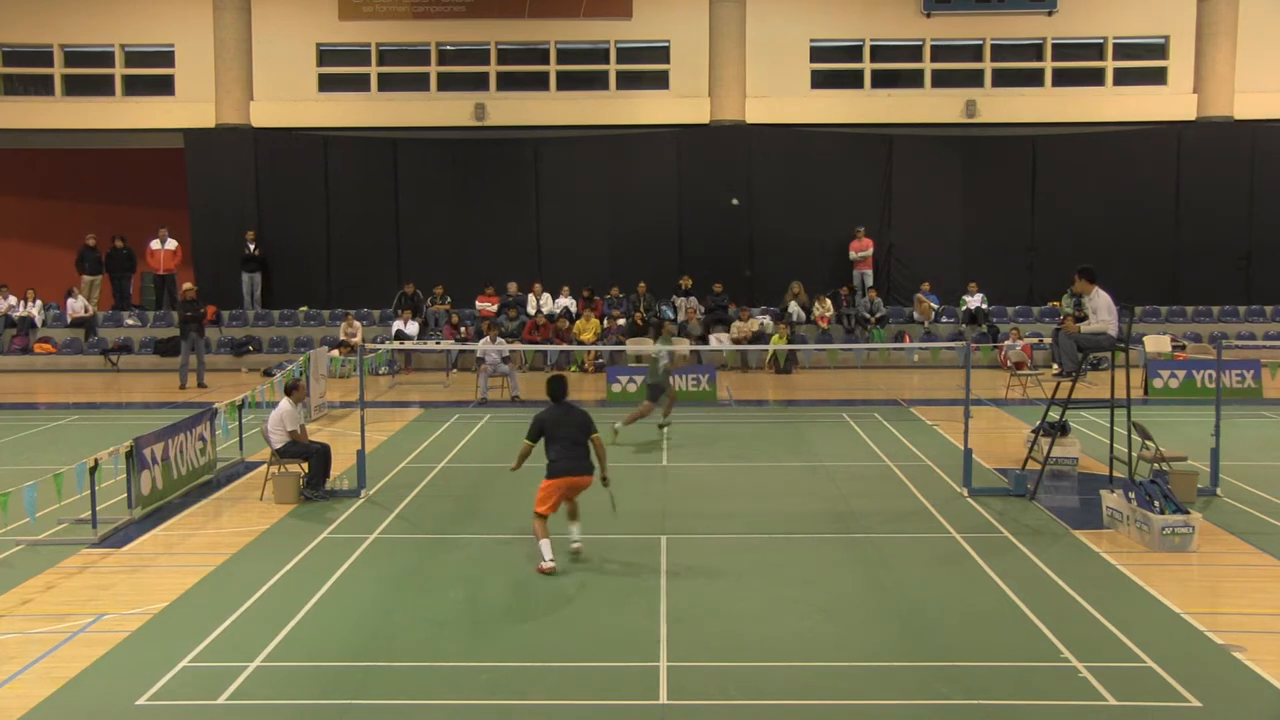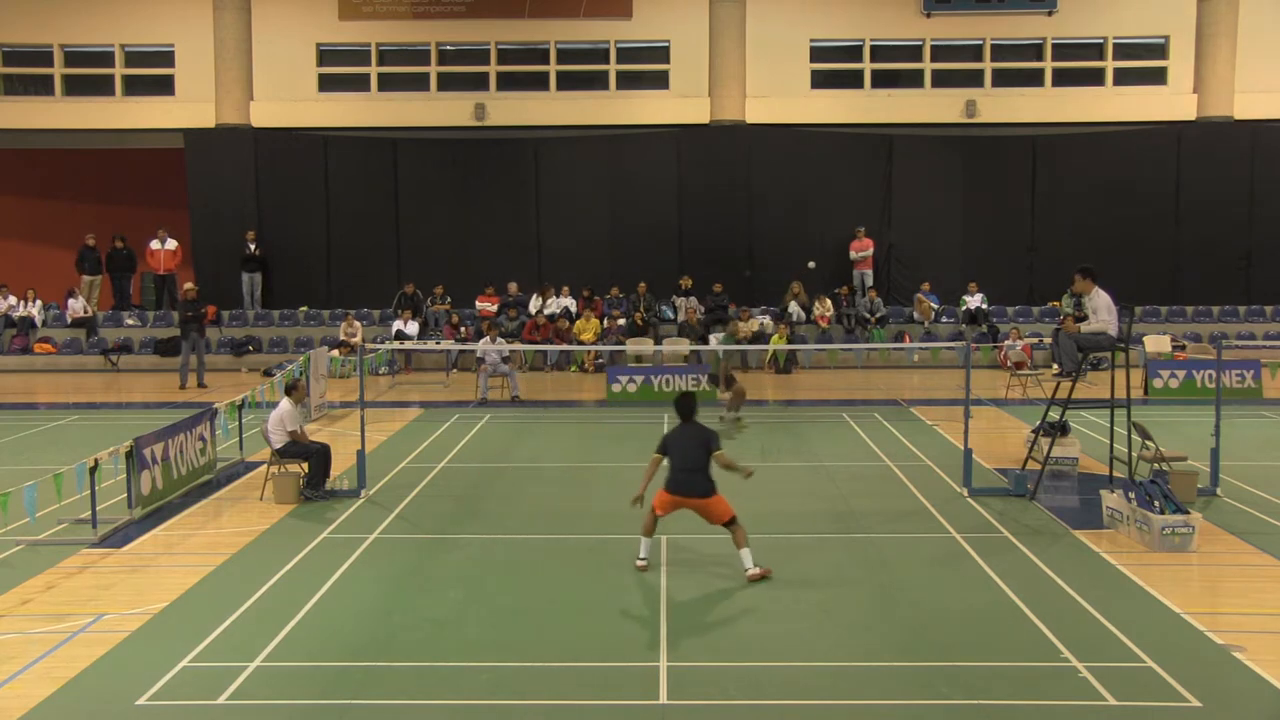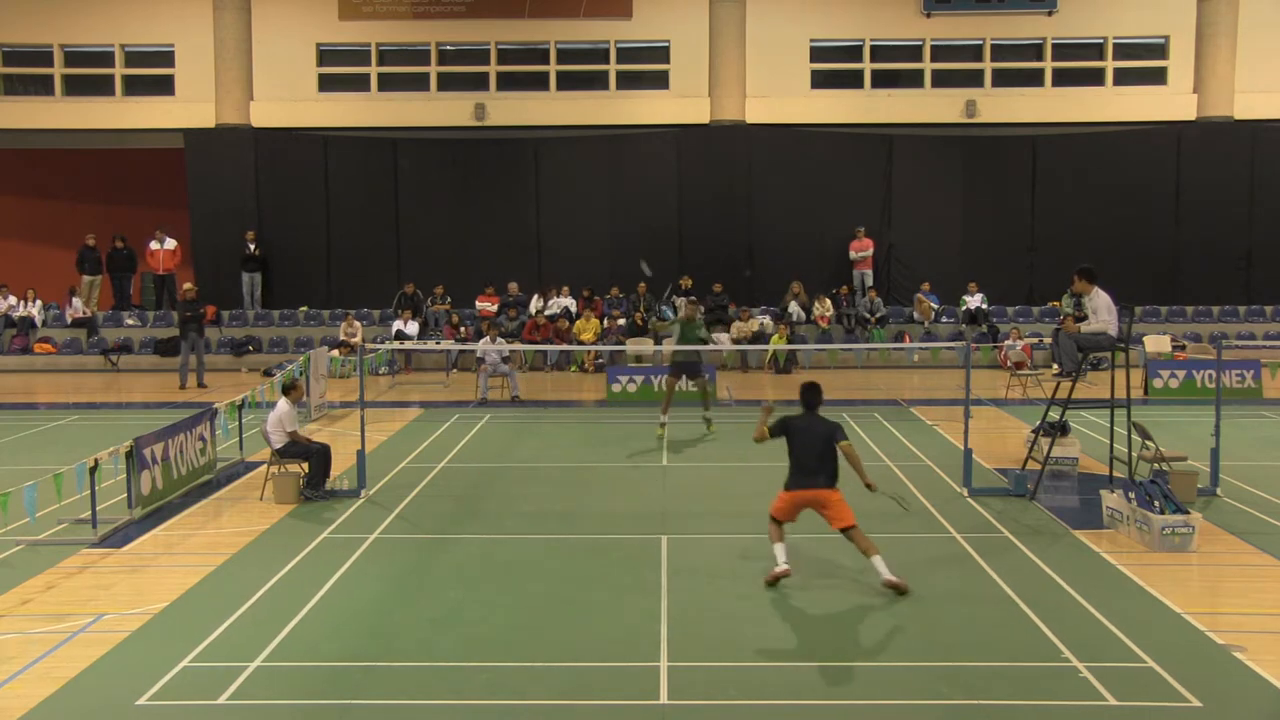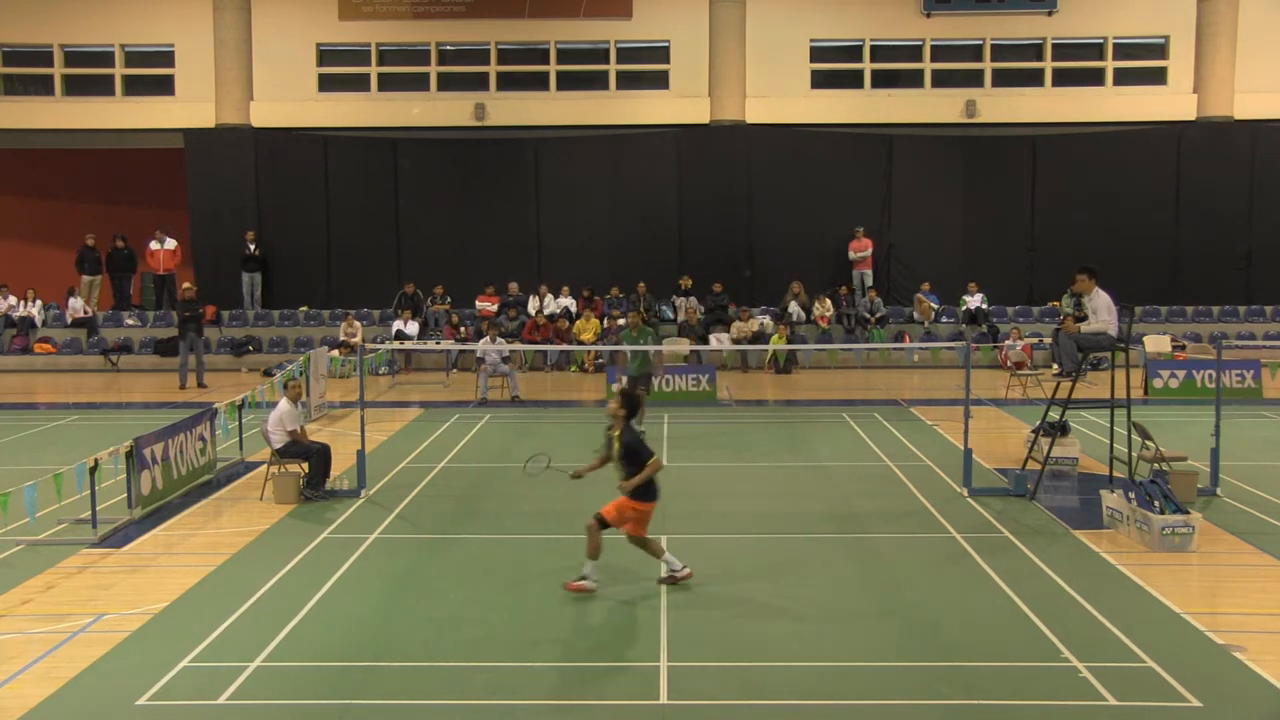
dt=0.7s
person 1, frame 1
left shoulder: (542, 417)
right shoulder: (582, 415)
left elbow: (527, 448)
right elbow: (598, 443)
left wrist: (517, 464)
right wrist: (604, 471)
left hip: (557, 474)
right hip: (584, 473)
left knee: (539, 517)
right knee: (570, 501)
left ankle: (548, 560)
right ankle: (576, 542)
person 1, frame 2
left shoulder: (669, 436)
right shoulder: (708, 434)
left elbow: (654, 463)
right elbow: (721, 460)
left wrist: (642, 491)
right wrist: (742, 470)
left hip: (674, 491)
right hip: (703, 493)
left knee: (653, 512)
right knee: (734, 526)
left ankle: (643, 558)
right ankle: (751, 569)
person 1, frame 3
left shoulder: (789, 422)
right shoulder: (832, 427)
left elbow: (758, 437)
right elbow: (847, 450)
left wrist: (764, 415)
right wrist: (866, 480)
left hip: (795, 489)
right hip: (826, 489)
left knee: (775, 522)
right knee: (855, 533)
left ankle: (781, 565)
right ankle: (887, 576)
person 1, frame 4
left shoulder: (630, 439)
right shoulder: (613, 432)
left elbow: (657, 464)
right elbow: (605, 458)
left wrist: (633, 483)
right wrist: (585, 470)
left hip: (640, 497)
right hip: (635, 495)
left knee: (594, 526)
right knee: (637, 536)
left ankle: (588, 579)
right ankle: (678, 569)
